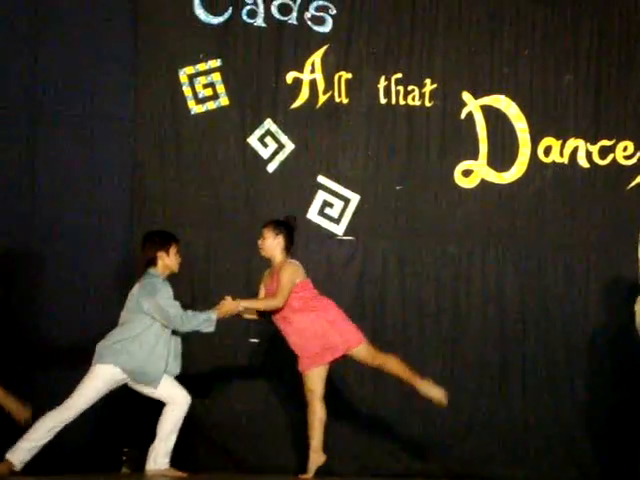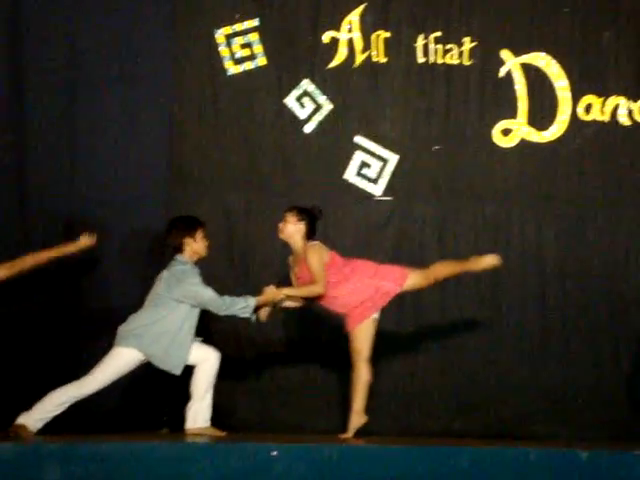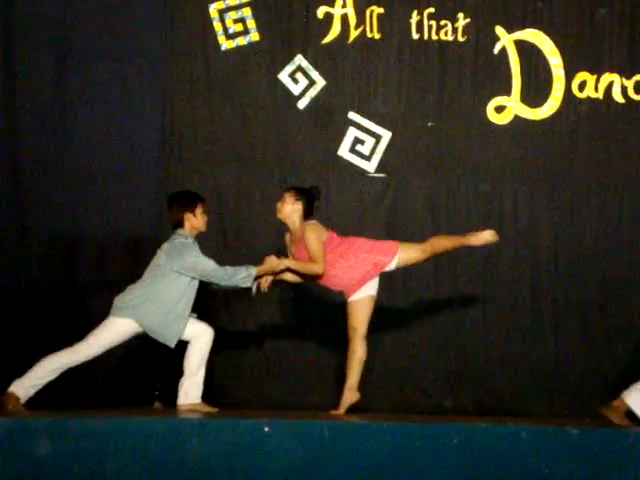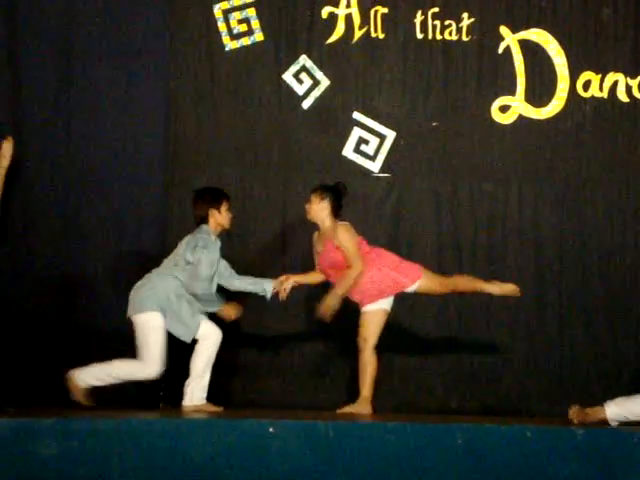
dt=0.5s
person 1, frame 1
left shoulder: (155, 285)
right shoulder: (153, 286)
left elbow: (174, 320)
right elbow: (180, 321)
left wrist: (213, 313)
right wrist: (217, 313)
left hip: (137, 366)
right hip: (114, 361)
left knee: (180, 399)
right knee: (70, 409)
person 1, frame 2
left shoulder: (185, 272)
right shoulder: (181, 276)
left elbow: (211, 305)
right elbow: (218, 304)
left wrist: (255, 305)
right wrist: (260, 300)
left hip: (160, 343)
right hip: (137, 341)
left knee: (210, 356)
right knee: (88, 385)
left ankle: (197, 422)
right ankle: (25, 422)
person 1, frame 3
left shoulder: (183, 246)
right shoulder: (182, 249)
left elbow: (212, 277)
right elbow: (219, 275)
left wrist: (256, 275)
right wrist: (261, 269)
left hip: (157, 314)
right hip: (133, 313)
left knee: (203, 332)
right knee: (79, 352)
left ankle: (189, 398)
person 1, frame 4
left shoulder: (209, 242)
right shoulder: (204, 243)
left elbow: (228, 278)
right elbow: (199, 286)
left wrist: (271, 285)
right wrist: (221, 307)
left hip: (172, 305)
right hip: (151, 302)
left knee: (212, 334)
right knee: (151, 368)
left ankle: (194, 399)
right ankle: (81, 378)
person 2, frame 1
left shoulder: (290, 267)
right shoulder: (268, 275)
left elbow: (279, 302)
right elbow: (258, 311)
left wrist: (244, 302)
right wrist: (238, 307)
left hip: (326, 324)
right hip: (308, 341)
left knee: (374, 358)
right knee: (313, 395)
left ankle: (419, 382)
right ankle: (315, 453)
person 2, frame 2
left shoulder: (312, 251)
right shoulder: (293, 261)
left elbow: (319, 288)
right elbow: (301, 297)
left wrist: (284, 290)
right wrist: (275, 301)
left hip: (372, 283)
right hip: (357, 305)
left knee: (427, 277)
right knee: (359, 357)
left ankle: (472, 263)
right ankle: (356, 415)
person 2, frame 3
left shoulder: (310, 229)
right shoulder: (290, 238)
left elbow: (319, 268)
right elbow: (303, 275)
left wrist: (287, 262)
right wrist: (276, 274)
left hip: (369, 259)
right hip: (356, 282)
left knee: (425, 248)
right knee: (356, 333)
left ankle: (469, 238)
right ankle: (350, 392)
person 2, frame 4
left shoulder: (341, 231)
right shoulder: (317, 238)
left elbow: (357, 266)
right elbow: (322, 274)
left wrist: (335, 295)
right wrist: (293, 279)
left hip: (388, 273)
right hip: (370, 295)
left knee: (445, 284)
right knee: (365, 343)
left ankle: (491, 287)
right ankle: (364, 402)
